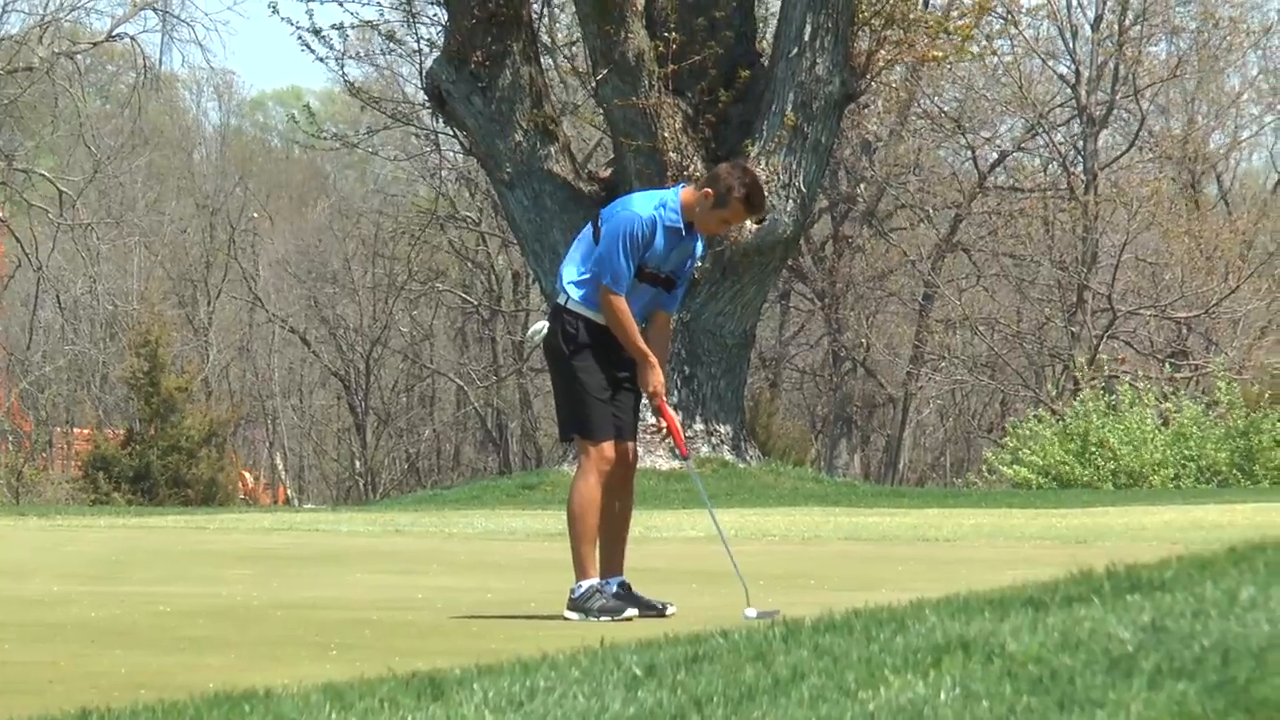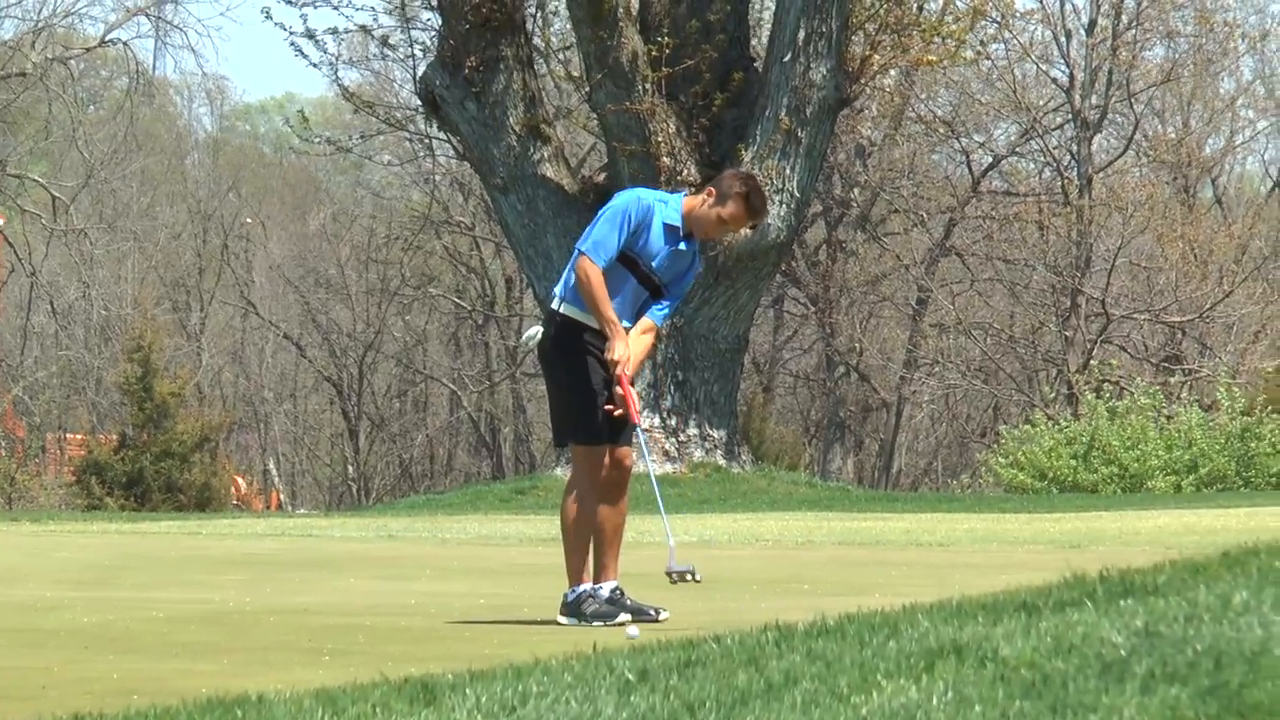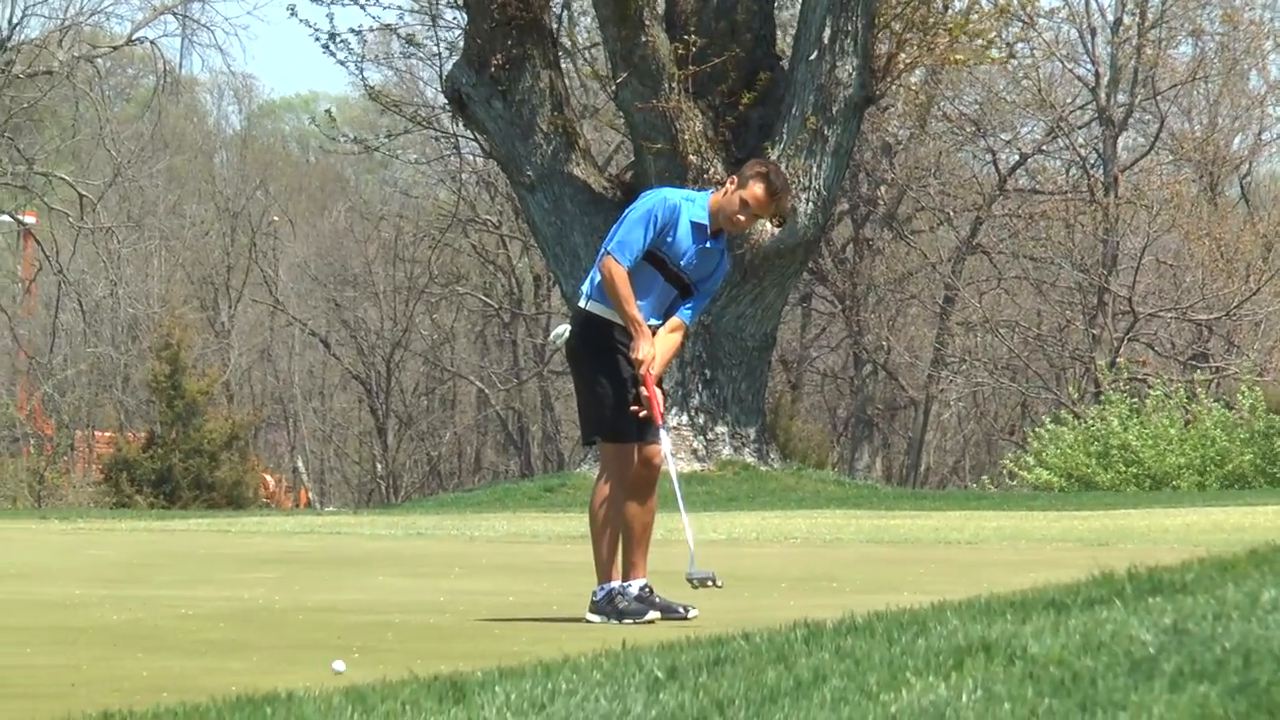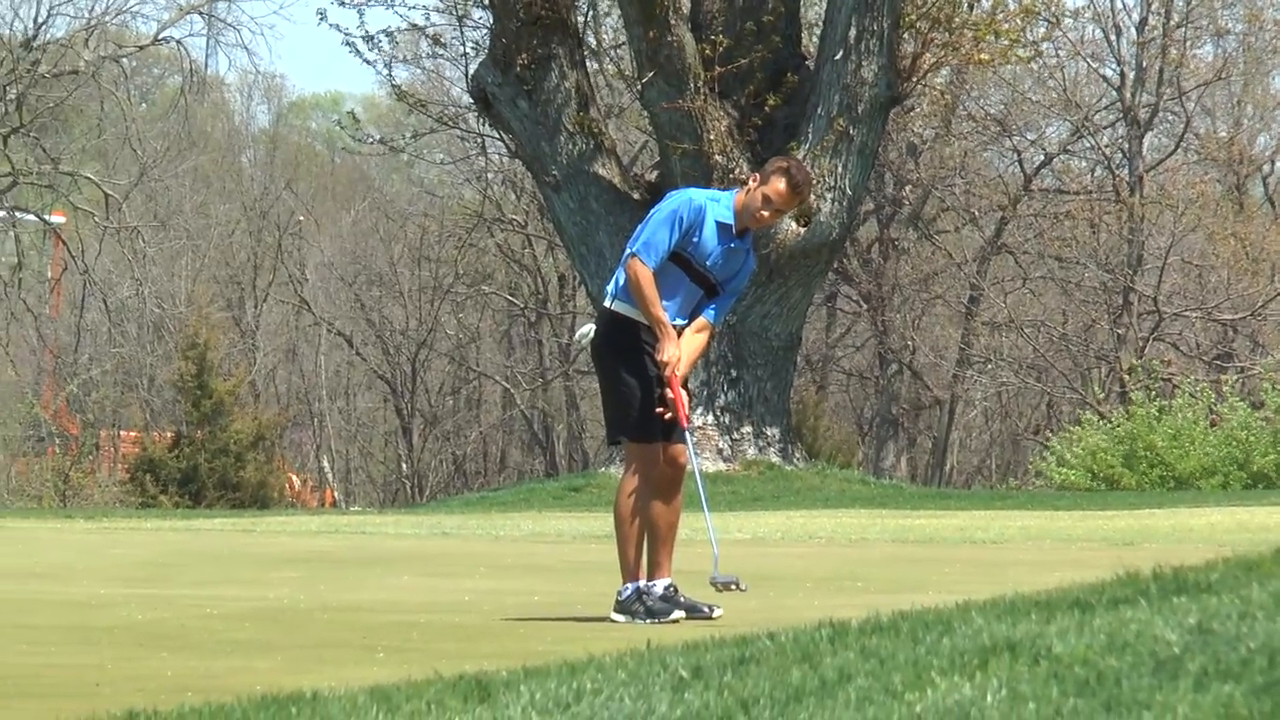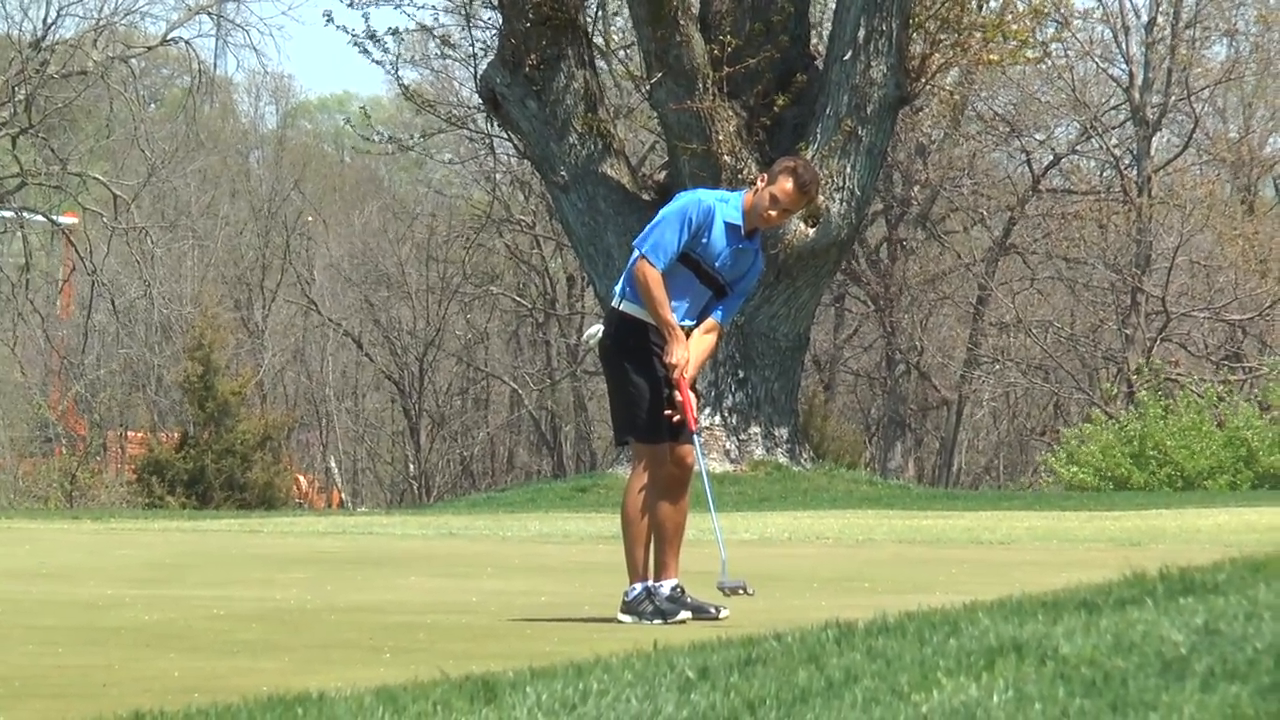
dt=1s
person 1, frame 1
left shoulder: (692, 243)
right shoulder: (637, 214)
left elbow: (660, 316)
right elbow: (610, 295)
left wrist: (657, 384)
right wrist: (647, 363)
left hip: (620, 339)
right hip: (579, 330)
left knee: (624, 462)
right knee: (599, 457)
left ankle: (614, 584)
right ankle: (584, 589)
person 1, frame 2
left shoulder: (690, 260)
right shoulder: (638, 205)
left elbow: (648, 326)
right elbow: (586, 265)
left wrist: (626, 376)
right wrist: (616, 335)
left hip: (615, 344)
right hip: (573, 333)
left knee: (619, 464)
right knee: (590, 462)
left ankle: (606, 589)
right ankle: (577, 595)
person 1, frame 3
left shoulder: (718, 260)
right shoulder: (664, 205)
left elbow: (677, 324)
right elbow: (611, 264)
left wrist: (652, 376)
right wrist: (640, 334)
left hip: (643, 342)
right hip: (602, 330)
left knee: (648, 463)
right knee: (619, 459)
left ankle: (635, 585)
right ankle: (606, 592)
person 1, frame 4
left shoulder: (744, 260)
right shoulder: (690, 205)
left elbow: (703, 324)
right elbow: (637, 265)
left wrist: (679, 377)
right wrist: (665, 335)
left hip: (668, 343)
right hip: (627, 331)
left knee: (673, 461)
right knee: (644, 460)
left ankle: (660, 585)
right ankle: (630, 592)
person 1, frame 5
left shoulder: (752, 261)
right shoulder: (698, 206)
left elbow: (711, 325)
right elbow: (645, 266)
left wrist: (688, 379)
right wrist: (673, 338)
left hip: (675, 344)
right hip: (634, 332)
left knee: (680, 462)
right knee: (651, 460)
left ankle: (667, 586)
right ankle: (637, 592)
